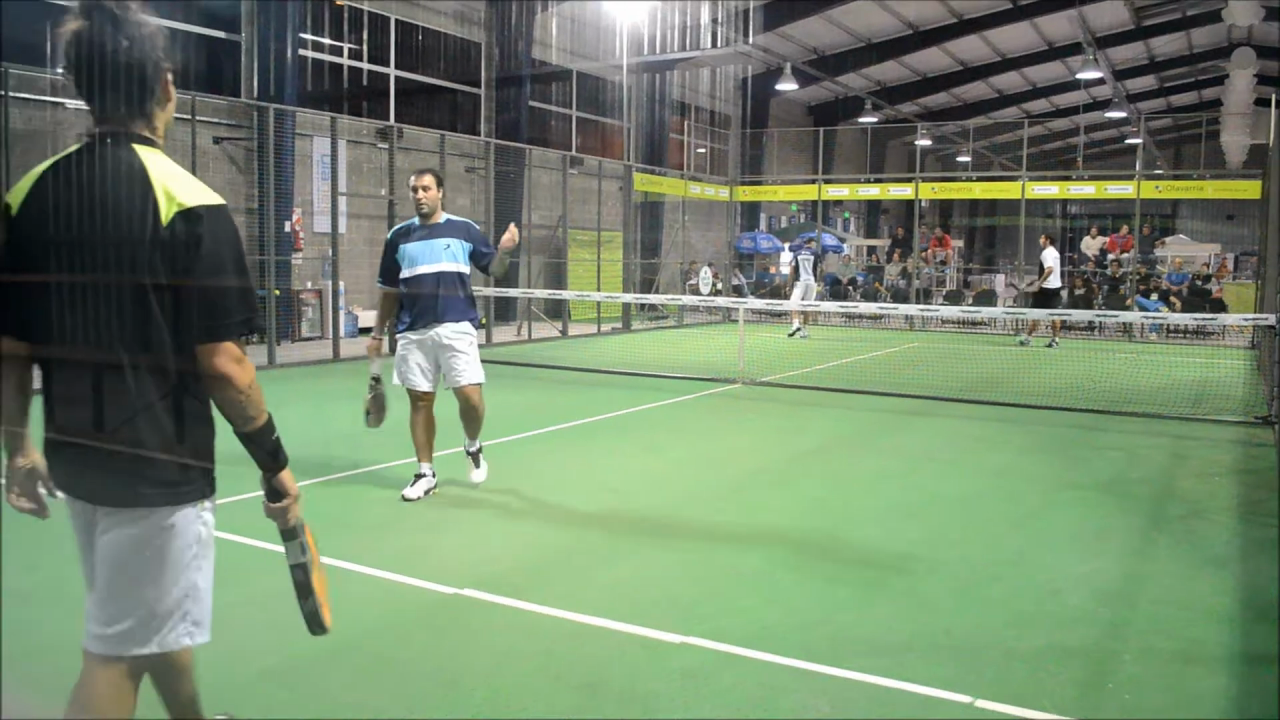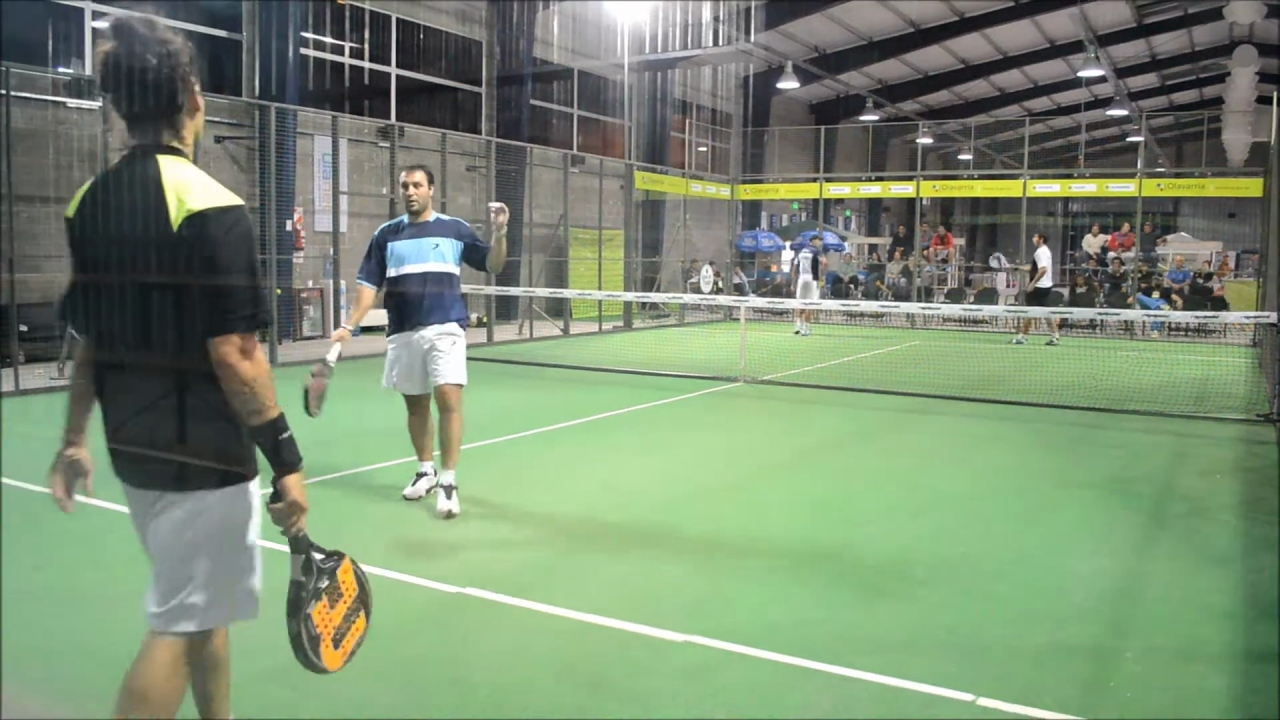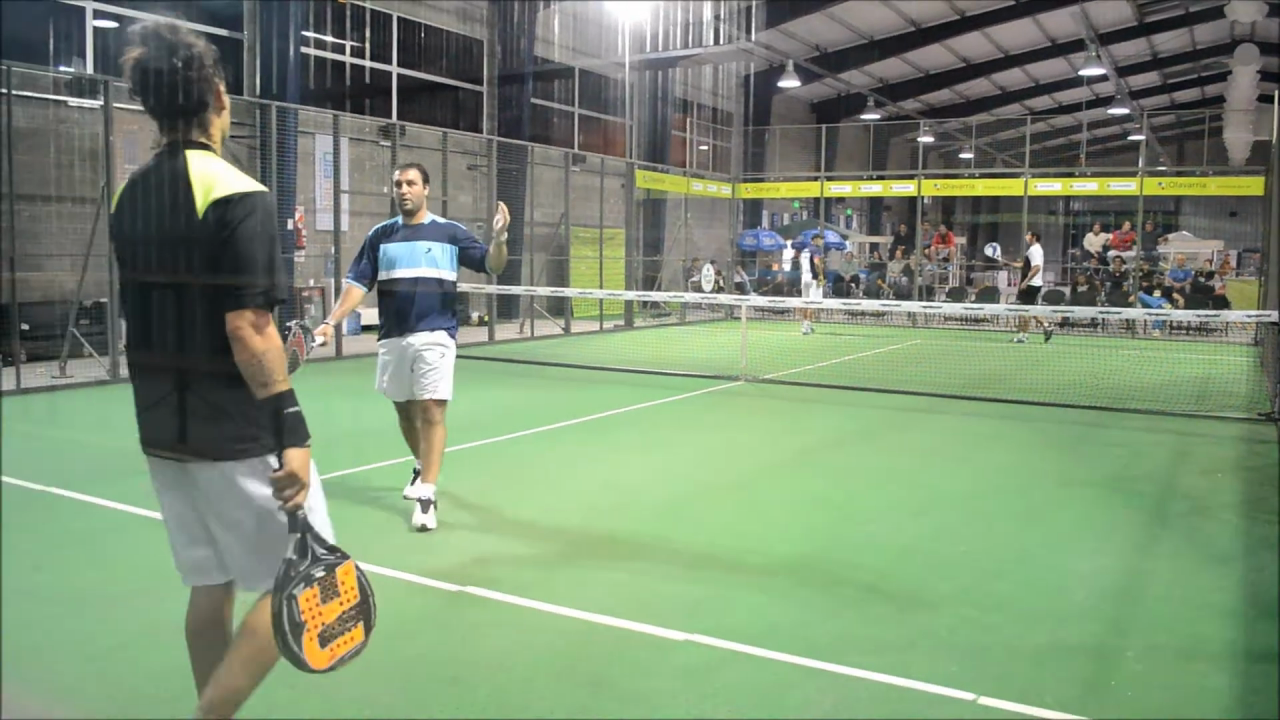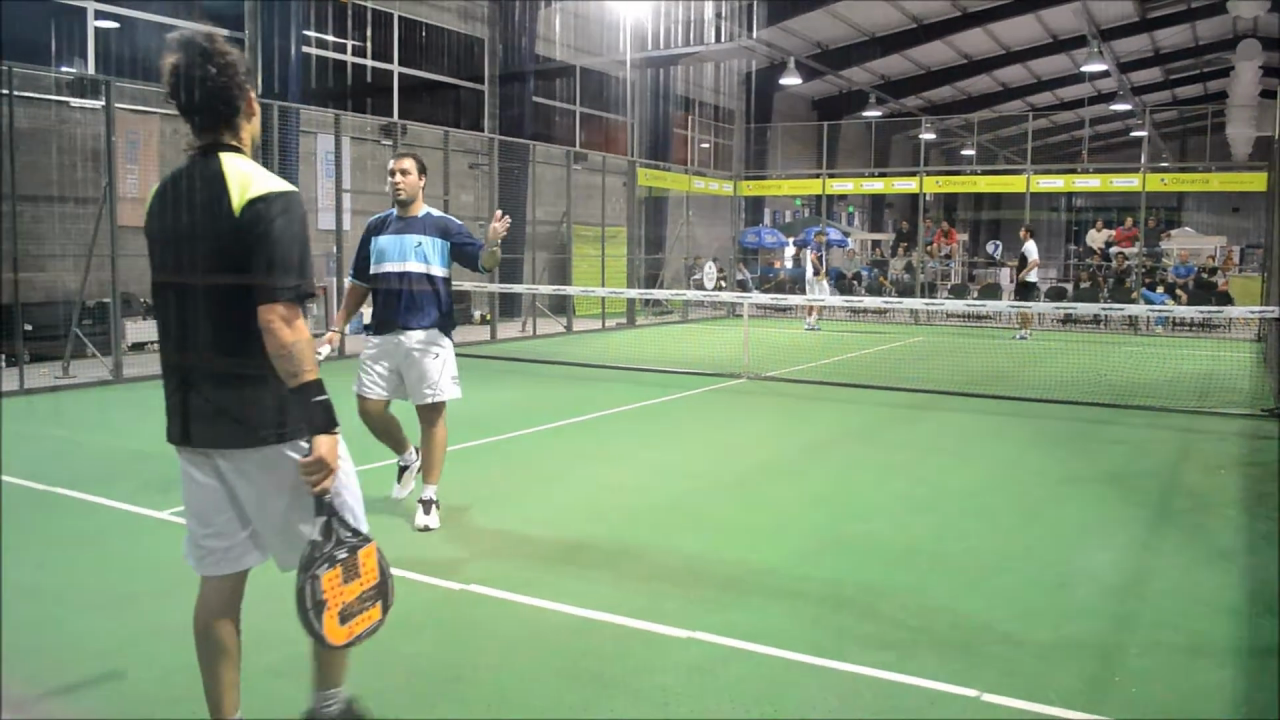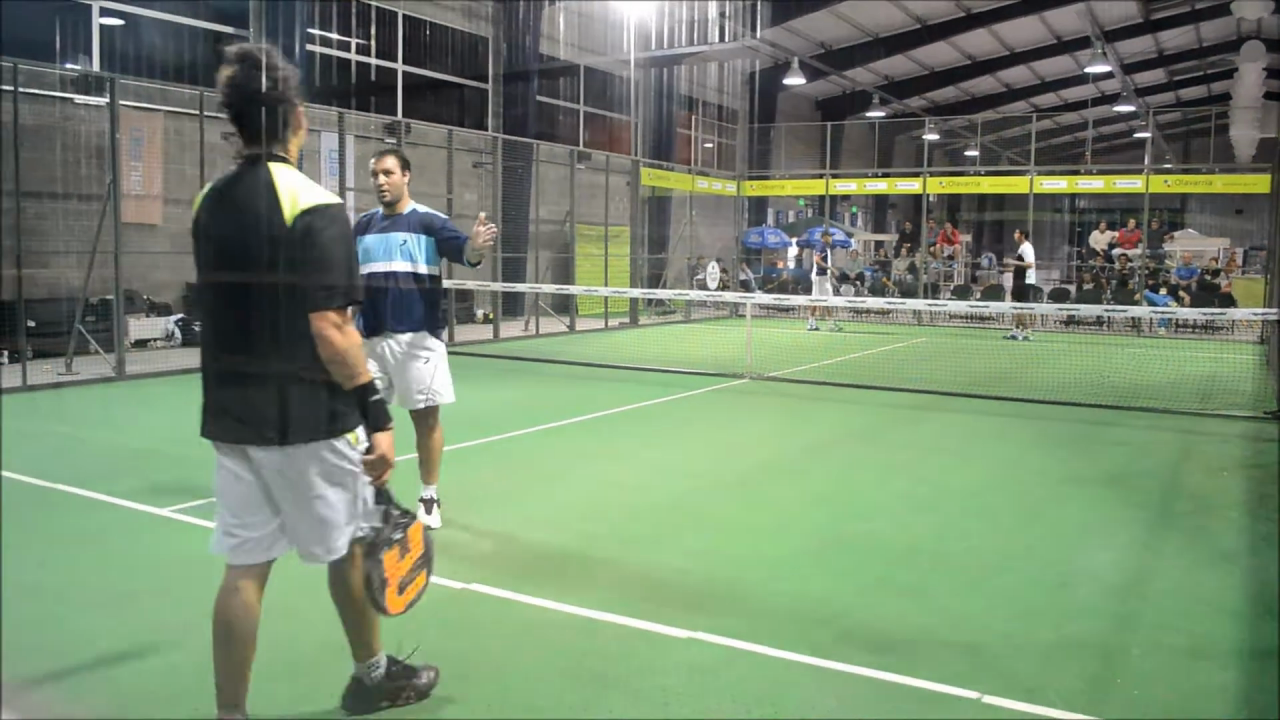
dt=0.2s
person 1, frame 1
right shoulder: (191, 204)
right elbow: (221, 360)
right wrist: (275, 460)
left hip: (81, 461)
right hip: (161, 467)
left knee: (156, 618)
right knee: (121, 648)
person 1, frame 2
left shoulder: (88, 202)
right shoulder: (211, 206)
left elbow: (87, 337)
right elbow: (234, 351)
left wrist: (73, 438)
right wrist: (285, 461)
left hip: (136, 450)
right hip: (205, 456)
left knee: (195, 602)
right knee: (177, 632)
person 1, frame 3
left shoulder: (129, 197)
right shoulder: (237, 194)
right elbow: (248, 327)
right wrist: (292, 434)
left hip: (165, 431)
right hip: (240, 433)
left knee: (211, 586)
person 1, frame 4
left shoulder: (163, 197)
right shoulder: (267, 195)
right elbow: (279, 319)
right wrist: (322, 421)
left hip: (194, 421)
right hip: (270, 421)
left knee: (222, 576)
person 1, frame 5
left shoulder: (208, 204)
right shoulder: (314, 206)
right elbow: (330, 328)
right wrist: (377, 420)
left hip: (233, 417)
right hip: (310, 418)
left knee: (244, 567)
right knee: (343, 549)
person 2, frame 1
left shoulder: (465, 230)
right shoulder: (398, 237)
left elbow: (494, 269)
right elbow: (388, 288)
left wrist: (505, 250)
right wrist: (378, 332)
left hip: (457, 328)
right hip: (413, 333)
left knee: (470, 396)
right knee: (420, 402)
left ankle: (473, 445)
right ankle: (425, 473)
person 2, frame 2
left shoulder: (456, 229)
right shoulder: (386, 235)
left elbow: (493, 265)
right elbow: (368, 284)
left wrist: (499, 231)
right wrist: (348, 326)
left hip: (445, 329)
right hip: (403, 333)
left knee: (449, 399)
right knee: (416, 403)
left ankle: (447, 482)
right ankle: (425, 471)
person 2, frame 3
left shoulder: (451, 233)
right shoulder: (380, 235)
left elbow: (492, 266)
right elbow: (358, 285)
left wrist: (499, 236)
right wrist: (331, 322)
left hip: (434, 337)
right hip: (393, 338)
left knee: (431, 412)
right knee: (406, 409)
left ankle: (426, 497)
right ankle: (422, 468)
person 2, frame 4
left shoulder: (444, 226)
right shoulder: (374, 227)
left elbow: (483, 262)
right elbow: (358, 285)
left wrist: (491, 244)
right wrist: (338, 328)
left hip: (426, 336)
right hip: (380, 337)
left knee: (431, 414)
right knee: (370, 410)
left ankle: (428, 498)
right ankle: (409, 458)
person 2, frame 5
left shoulder: (431, 223)
right shoulder: (362, 226)
left elbow: (464, 250)
left wrist: (477, 245)
left hip: (418, 338)
right hip: (371, 339)
left knee: (425, 418)
left ankle: (429, 497)
